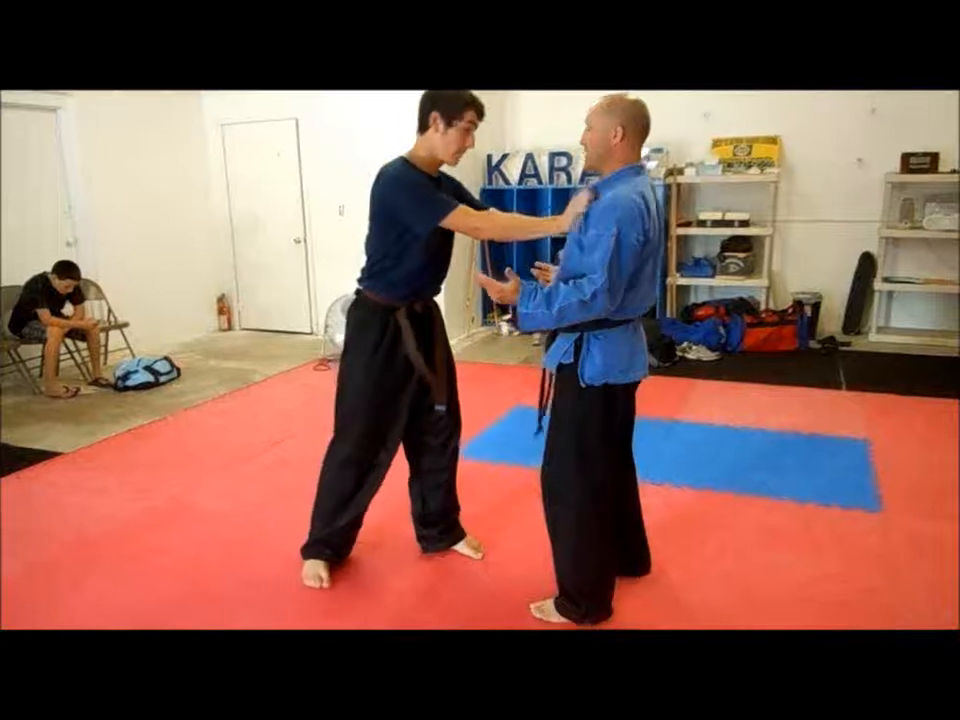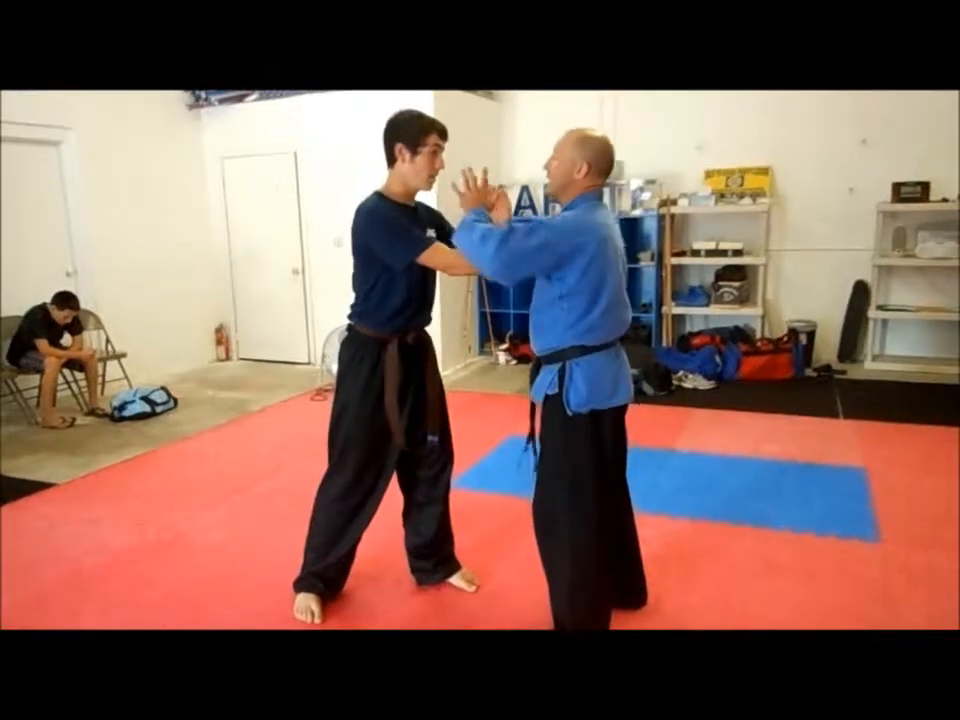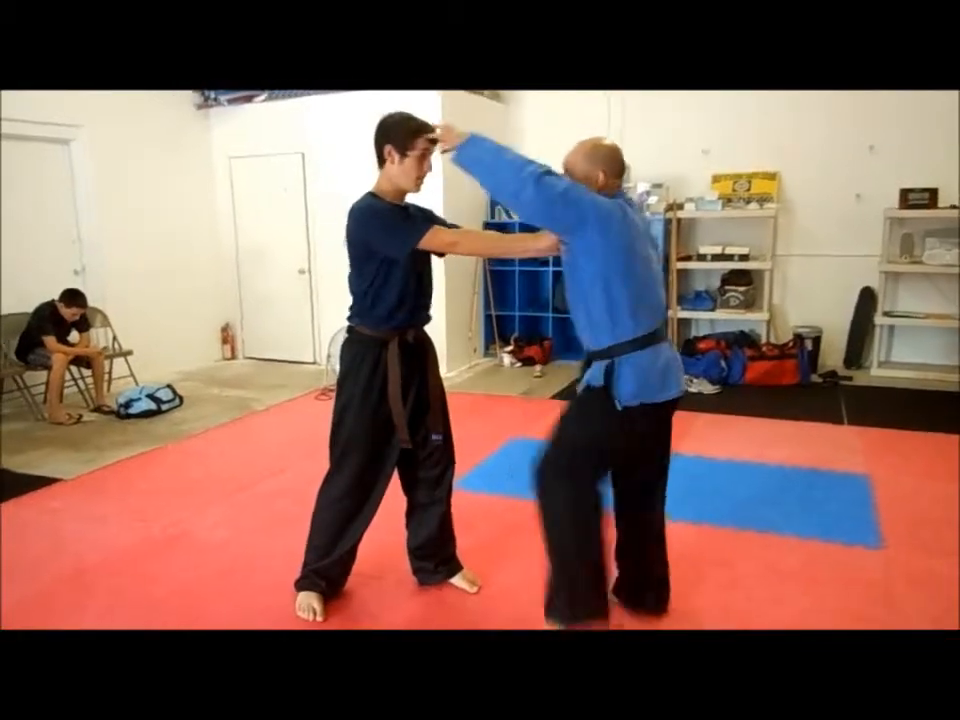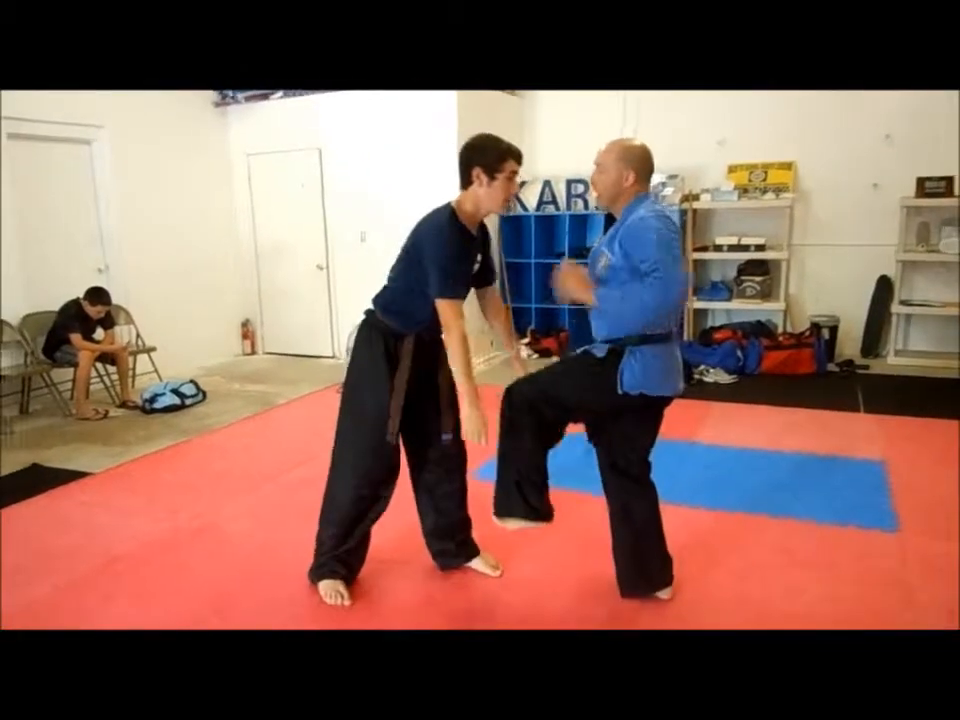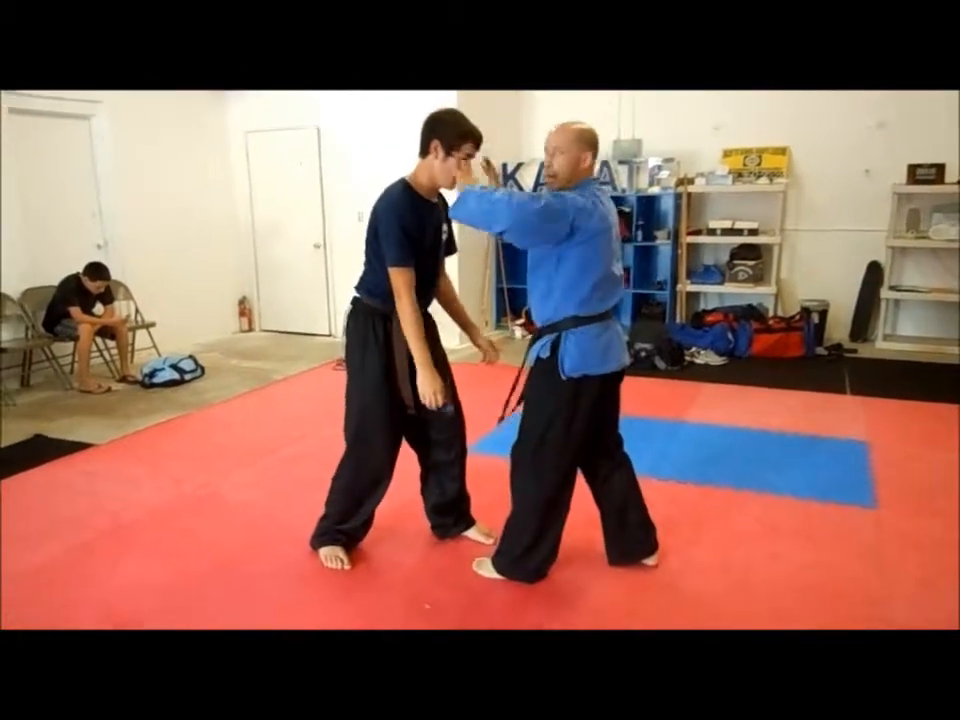
dt=0.7s
person 1, frame 1
left shoulder: (445, 186)
right shoulder: (397, 181)
left elbow: (492, 221)
right elbow: (477, 227)
left wrist: (559, 223)
right wrist: (561, 224)
left hip: (422, 320)
right hip: (379, 324)
left knee: (437, 430)
right knee: (360, 439)
left ankle: (440, 528)
right ankle: (323, 546)
person 1, frame 2
left shoulder: (425, 216)
right shoulder: (375, 215)
left elbow: (470, 253)
right elbow: (450, 262)
left hip: (414, 351)
right hip: (371, 356)
left knee: (430, 461)
right knee: (354, 472)
left ankle: (434, 561)
right ankle: (315, 580)
person 1, frame 3
left shoulder: (415, 215)
right shoulder: (369, 215)
left elbow: (464, 240)
right elbow: (455, 243)
left wrist: (536, 243)
right wrist: (537, 243)
left hip: (414, 350)
right hip: (372, 356)
left knee: (432, 462)
right knee: (355, 471)
left ankle: (435, 561)
right ankle: (317, 579)
person 1, frame 4
left shoulder: (478, 233)
right shoulder: (439, 233)
left elbow: (490, 302)
right elbow: (452, 325)
left wrist: (520, 359)
right wrist: (470, 402)
left hip: (425, 349)
right hip: (384, 346)
left knee: (443, 452)
right knee: (367, 460)
left ankle: (455, 548)
right ankle: (332, 566)
person 1, frame 5
left shoulder: (439, 206)
right shoulder: (397, 205)
right elbow: (403, 293)
left wrist: (473, 333)
right wrist: (424, 368)
left hip: (416, 323)
right hip: (377, 328)
left knee: (446, 427)
right knee: (373, 440)
left ankle: (451, 517)
right ankle: (334, 533)
person 2, frame 1
left shoulder: (618, 204)
right shoulder: (634, 192)
left elbow: (597, 294)
left wrist: (524, 299)
right wrist: (564, 276)
left hip: (594, 353)
right hip: (616, 348)
left knee: (573, 475)
right knee: (609, 461)
left ankle: (583, 599)
right ankle: (627, 555)
person 2, frame 2
left shoulder: (575, 226)
right shoulder: (594, 220)
left elbow: (501, 256)
right elbow: (542, 255)
left wrist: (475, 215)
right wrist: (505, 222)
left hip: (577, 381)
right hip: (600, 373)
left knee: (565, 507)
right knee: (604, 490)
left ankle: (581, 619)
right ankle: (623, 587)
person 2, frame 3
left shoulder: (599, 213)
right shoulder: (627, 215)
left elbow: (533, 186)
left wrist: (465, 144)
left hip: (623, 375)
right hip: (652, 370)
left knee: (559, 478)
right knee: (639, 488)
left ankle: (578, 607)
right ankle: (644, 591)
person 2, frame 4
left shoulder: (649, 224)
right shoulder: (633, 225)
left elbow: (665, 290)
left wrist: (594, 294)
right wrist: (587, 287)
left hip: (630, 367)
right hip: (644, 369)
left knee: (524, 399)
right knee: (626, 472)
left ankle: (525, 502)
right ankle: (649, 577)
person 2, frame 5
left shoulder: (576, 205)
right shoulder: (590, 204)
left elbow: (517, 214)
right elbow: (533, 220)
left wrist: (469, 197)
right wrist: (498, 193)
left hip: (570, 351)
right hip: (599, 346)
left knee: (540, 460)
right knee: (602, 451)
left ankle: (520, 560)
right ankle: (636, 544)
